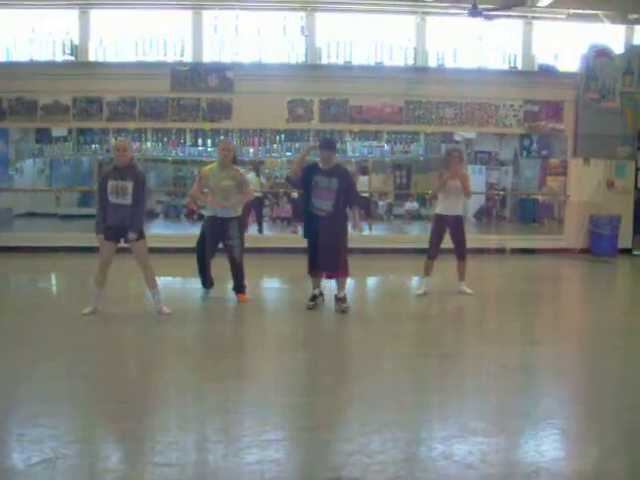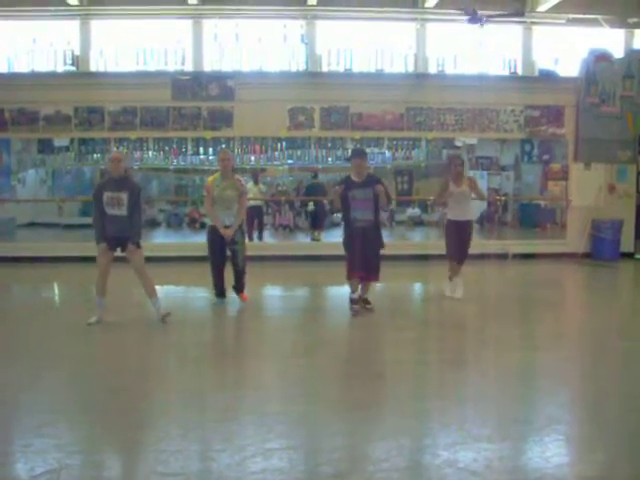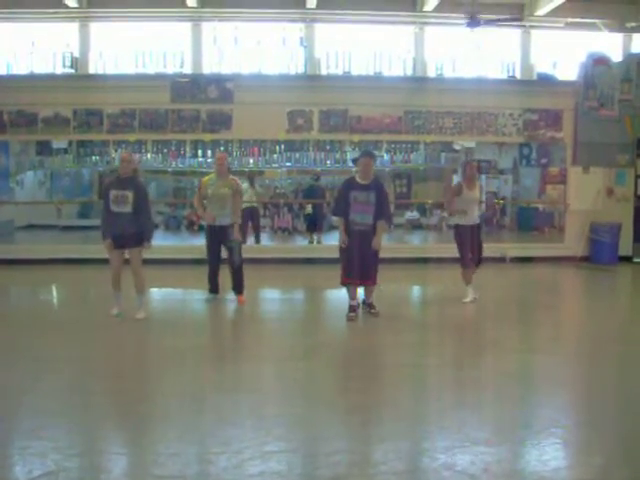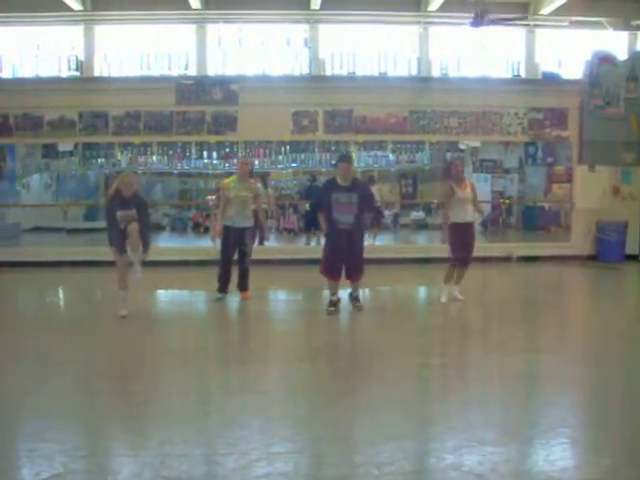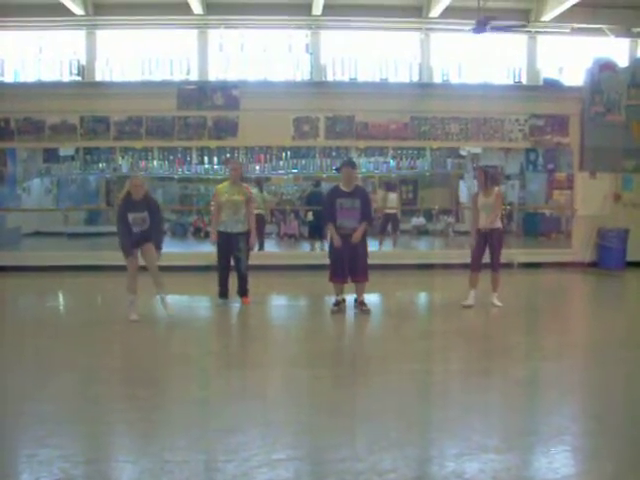
dt=1s
person 1, frame 1
left shoulder: (343, 173)
right shoulder: (311, 170)
left elbow: (352, 199)
right elbow: (292, 178)
left wrist: (356, 219)
right wrist: (305, 154)
left hip: (336, 223)
right hip: (314, 222)
left knee: (338, 258)
right knee: (315, 257)
left ankle: (341, 295)
right ankle: (316, 292)
person 1, frame 2
left shoulder: (375, 181)
right shoulder: (345, 183)
left elbow: (384, 206)
right elbow: (338, 208)
left wrist: (382, 194)
right wrist: (337, 196)
left hip: (372, 230)
right hip: (352, 230)
left knee: (371, 264)
right knee: (354, 263)
left ankle: (363, 296)
right ankle: (354, 296)
person 1, frame 3
left shoulder: (378, 187)
right shoulder: (347, 185)
left elbow: (383, 215)
right elbow: (340, 212)
left wrist: (378, 236)
right wrist: (342, 233)
left hip: (370, 235)
right hip: (351, 234)
left knee: (370, 270)
right knee: (350, 269)
left ankle: (368, 301)
right ankle: (353, 304)
person 1, frame 4
left shoulder: (361, 186)
right shoulder: (328, 186)
left elbow: (370, 207)
right elbow: (321, 209)
left wrist: (361, 222)
right wrist: (324, 226)
left hip: (355, 232)
right hip: (334, 232)
left knee: (356, 265)
right knee: (332, 265)
left ankle: (354, 295)
right ankle: (334, 298)
person 1, frame 5
left shoulder: (362, 193)
right shoulder: (333, 193)
left elbow: (368, 217)
right elbow: (328, 218)
left wrist: (360, 231)
right wrist: (334, 235)
left hip: (357, 237)
right hip: (338, 237)
left knee: (360, 270)
right knee: (337, 270)
left ankle: (360, 300)
right ankle: (339, 299)
person 2, frame 1
left shoulder: (138, 175)
right shoulder: (107, 176)
left elbow: (141, 204)
right elbow: (101, 204)
left wrist: (135, 228)
right wrist: (99, 229)
left hip: (133, 227)
right hip: (111, 226)
left knee: (145, 264)
right knee: (103, 264)
left ankle: (159, 304)
right ankle: (94, 304)
person 2, frame 2
left shoulder: (133, 186)
right shoulder: (101, 187)
left elbow: (137, 215)
right elbow: (97, 215)
left wrist: (133, 239)
right wrist: (99, 239)
left hip: (128, 236)
right hip: (107, 236)
left knee: (142, 271)
right knee: (102, 273)
left ankle: (159, 310)
right ankle: (99, 313)
person 2, frame 3
left shoulder: (138, 186)
right shoulder: (109, 185)
left elbow: (145, 213)
right elbow: (106, 212)
left wrist: (147, 237)
right wrist: (106, 235)
left hip: (134, 234)
right hip: (115, 234)
left knee: (136, 269)
right knee: (115, 270)
left ankle: (141, 307)
right ankle: (117, 304)
person 2, frame 4
left shoulder: (140, 201)
right shoulder: (112, 201)
left elbow: (145, 224)
right elbow: (112, 227)
left wrist: (145, 248)
right wrist: (121, 250)
left hip: (134, 234)
right hip: (117, 235)
left knee: (133, 228)
right knee: (121, 268)
left ankle: (136, 264)
right ankle: (124, 304)
person 2, frame 5
left shoulder: (151, 202)
right shoulder: (124, 204)
left elbow: (158, 225)
right elbow: (122, 229)
left wrist: (158, 247)
right wrist: (127, 252)
left hip: (146, 237)
right hip: (130, 239)
left knee: (152, 267)
right knee: (132, 271)
left ankle: (163, 299)
right ankle: (132, 308)
person 3, frame 1
left shoulder: (238, 173)
right shoulder: (207, 171)
left elbow: (249, 195)
right elbow: (194, 191)
left wrist: (229, 204)
right wrist: (209, 203)
left hip: (233, 218)
right hip: (213, 218)
left knee: (235, 256)
right knee: (204, 253)
left ankle: (240, 290)
right ankle: (207, 286)
person 3, frame 2
left shoulder: (239, 183)
right shoulder: (211, 182)
left elbow: (242, 208)
right elbow: (208, 207)
left wrist: (233, 228)
right wrist: (221, 228)
left hip: (235, 226)
right hip: (216, 227)
left knee: (239, 260)
right knee: (217, 263)
left ankle: (240, 290)
right ankle: (220, 295)
person 3, frame 3
left shoulder: (234, 182)
right shoulder: (206, 181)
left elbow: (237, 206)
right elbow: (197, 200)
left wrist: (236, 227)
right wrist: (204, 214)
left hip: (229, 225)
right hip: (212, 225)
left knee: (235, 259)
right knee: (212, 260)
left ankle: (239, 291)
right ankle: (213, 291)
person 3, frame 4
left shoulder: (255, 186)
right shoulder: (227, 183)
left elbow: (259, 208)
right elbow: (222, 206)
left wrist: (264, 227)
right wrist: (217, 226)
left hip: (247, 227)
right hip: (229, 226)
left knee: (244, 260)
right knee: (226, 259)
left ankle: (244, 288)
right ankle: (222, 290)
person 3, frame 5
left shoulder: (246, 190)
right shoulder: (220, 189)
left elbow: (251, 213)
right elbow: (215, 212)
left wrist: (253, 234)
right wrist: (213, 231)
left hip: (241, 232)
right hip: (223, 231)
left knee: (242, 265)
right knee: (223, 265)
left ankle: (244, 294)
right ankle: (223, 295)
person 4, frame 1
left shoulder: (463, 176)
right shoulder: (442, 175)
left elbow: (468, 194)
right elbow: (437, 191)
left wrist: (461, 179)
right wrist: (448, 176)
left hip: (457, 217)
right hip: (441, 216)
left knee: (461, 252)
right knee: (432, 251)
left ankle: (462, 284)
right ankle: (425, 284)
person 4, frame 2
left shoulder: (470, 180)
right shoulder: (447, 183)
left elbow: (482, 197)
right elbow: (438, 200)
left wrist: (476, 191)
right wrist: (444, 200)
left hip: (466, 221)
right hip: (452, 221)
left knee: (461, 255)
right knee: (453, 253)
left ankle: (451, 282)
right ankle: (456, 284)
person 4, frame 3
left shoulder: (479, 186)
right shoulder: (458, 187)
right elbow: (448, 206)
left wrist: (478, 212)
right wrist: (457, 211)
left hip: (475, 225)
right hip: (461, 225)
left knee: (477, 258)
right knee: (465, 259)
left ankle: (469, 286)
right ankle: (470, 291)
person 4, frame 4
left shoulder: (470, 185)
right shoulder: (451, 187)
left elbow: (475, 204)
right elbow: (445, 209)
left wrist: (482, 212)
right wrist: (445, 230)
left hip: (469, 224)
right hip: (455, 225)
left knee: (465, 260)
right knee: (456, 259)
left ankle: (455, 289)
right ankle: (445, 289)
person 4, frame 5
left shoulder: (497, 193)
right shoulder: (476, 196)
left elbow: (498, 211)
right elbow: (474, 216)
left wrist: (489, 223)
right wrist: (474, 234)
left hip: (495, 230)
right hip: (480, 231)
left knee: (495, 263)
right knee: (475, 263)
left ankle: (494, 297)
right ankle: (471, 297)
